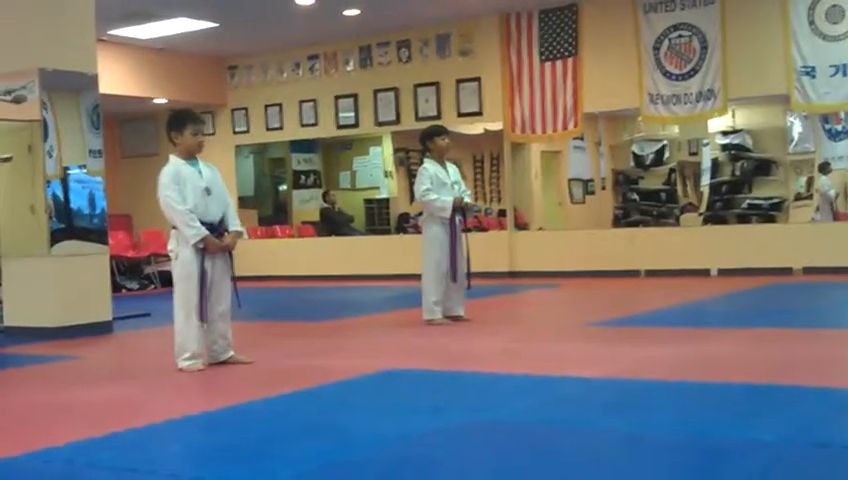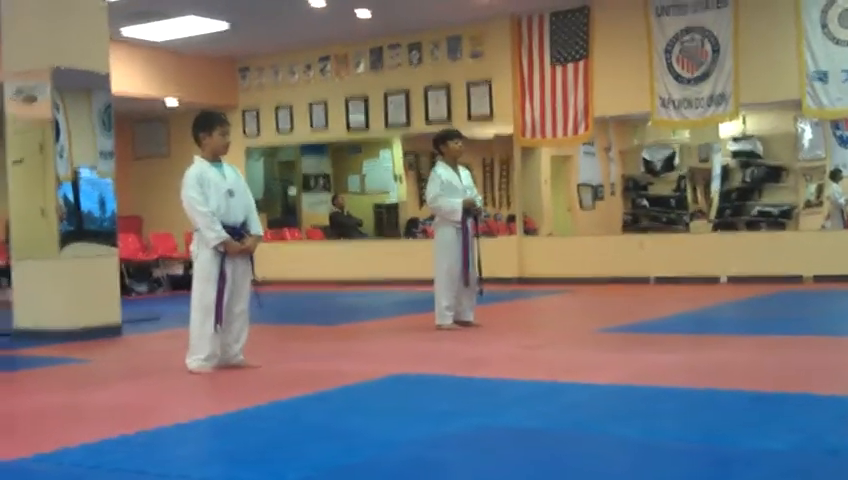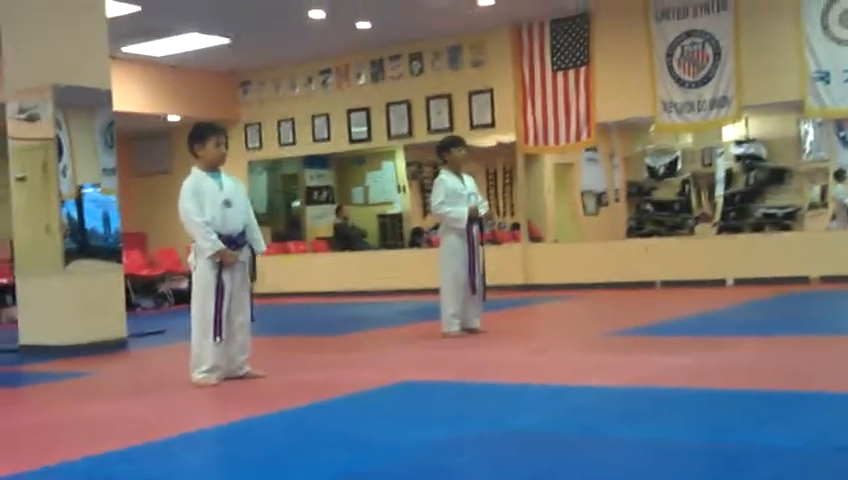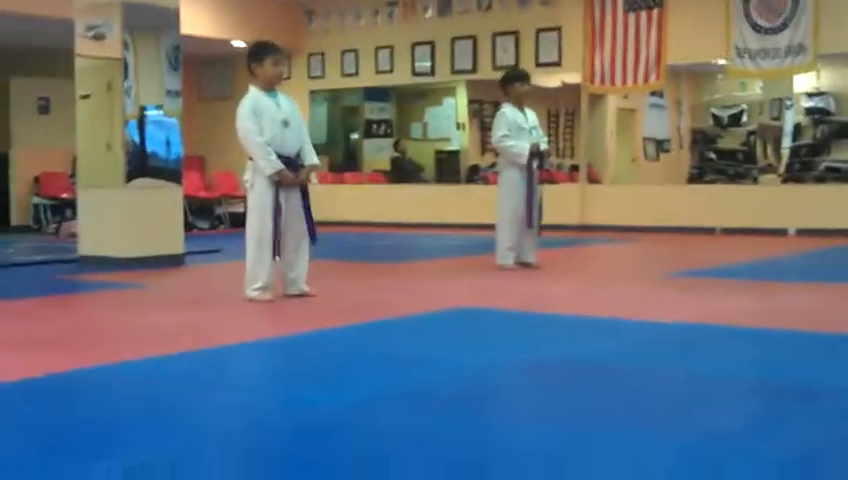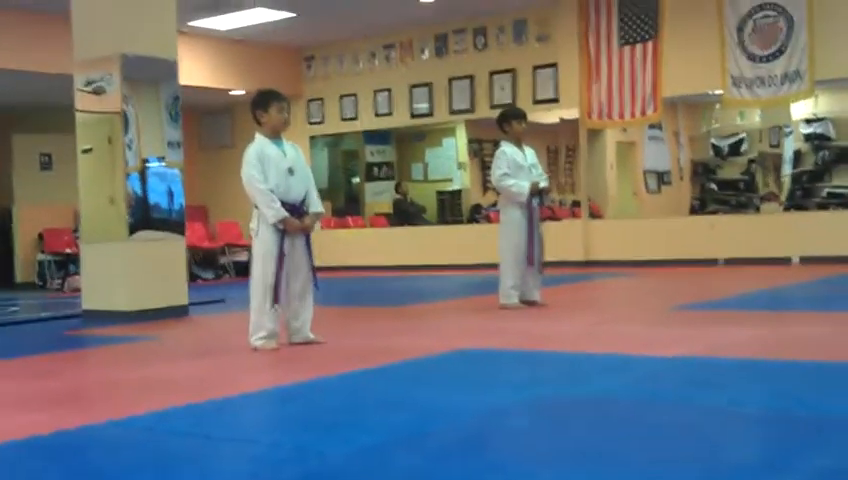
dt=1s
person 1, frame 1
left shoulder: (210, 170)
right shoulder: (170, 173)
left elbow: (226, 202)
right elbow: (177, 211)
left wrist: (233, 232)
right wrist: (205, 238)
left hip: (218, 242)
right hip: (190, 245)
left knee: (220, 301)
right knee: (191, 303)
left ankle: (221, 352)
right ankle: (189, 357)
person 1, frame 2
left shoulder: (233, 172)
right shoulder: (195, 174)
left elbow: (248, 204)
right elbow: (200, 213)
left wrist: (254, 235)
right wrist: (224, 241)
left hip: (240, 245)
right hip: (211, 247)
left knee: (238, 303)
right knee: (207, 303)
left ankle: (231, 354)
right ankle: (201, 358)
person 1, frame 3
left shoulder: (233, 183)
right shoulder: (192, 184)
left elbow: (248, 217)
right elbow: (194, 222)
left wrist: (257, 250)
right wrist: (219, 251)
left hip: (239, 256)
right hip: (210, 258)
left knee: (239, 314)
right knee: (208, 315)
left ankle: (237, 366)
right ankle: (206, 370)
person 1, frame 4
left shoulder: (288, 102)
right shoulder: (249, 104)
left elbow: (302, 135)
right elbow: (254, 142)
left wrist: (308, 165)
right wrist: (278, 171)
left hip: (294, 175)
right hip: (265, 176)
left knee: (296, 231)
right knee: (262, 231)
left ankle: (295, 284)
right ankle: (257, 286)
person 1, frame 5
left shoulder: (294, 149)
right shoulder: (255, 151)
left elbow: (308, 182)
right elbow: (258, 189)
left wrist: (313, 213)
right wrist: (283, 218)
left hip: (299, 222)
right hip: (271, 223)
left knee: (301, 278)
right knee: (267, 279)
left ankle: (300, 331)
right ankle: (262, 335)
person 2, frame 1
left shoulder: (453, 169)
right shoulder: (426, 169)
left elbow: (463, 191)
right elbow: (423, 196)
left wrist: (466, 202)
right wrist: (450, 203)
left hip: (452, 223)
right hip: (435, 224)
left knee: (456, 268)
right knee: (436, 268)
left ankle: (453, 310)
right ankle: (433, 313)
person 2, frame 2
left shoulder: (465, 173)
right shoulder: (438, 173)
left elbow: (475, 196)
right elbow: (433, 201)
left wrist: (476, 207)
right wrist: (460, 205)
left hip: (465, 228)
right hip: (448, 228)
left knee: (468, 272)
right knee: (448, 273)
left ankle: (464, 315)
right ankle: (445, 318)
person 2, frame 3
left shoulder: (469, 180)
right shoulder: (442, 181)
left elbow: (479, 202)
right elbow: (437, 208)
left wrist: (483, 213)
right wrist: (465, 214)
left hip: (471, 235)
right hip: (453, 236)
left knee: (474, 278)
right knee: (454, 280)
left ankle: (471, 322)
right ankle: (451, 325)
person 2, frame 4
left shoulder: (531, 114)
right shoulder: (504, 114)
left elbow: (540, 138)
right elbow: (499, 141)
left wrist: (542, 149)
right wrist: (526, 150)
left hip: (530, 169)
right hip: (512, 169)
left knee: (531, 212)
right knee: (511, 213)
left ankle: (526, 256)
right ankle: (506, 258)
person 2, frame 5
left shoulder: (530, 152)
right shoulder: (503, 152)
left elbow: (540, 175)
right elbow: (499, 180)
left wrist: (542, 186)
right wrist: (526, 188)
left hip: (531, 206)
right hip: (513, 207)
left knee: (532, 250)
right knee: (513, 251)
left ankle: (530, 294)
right ankle: (509, 297)
